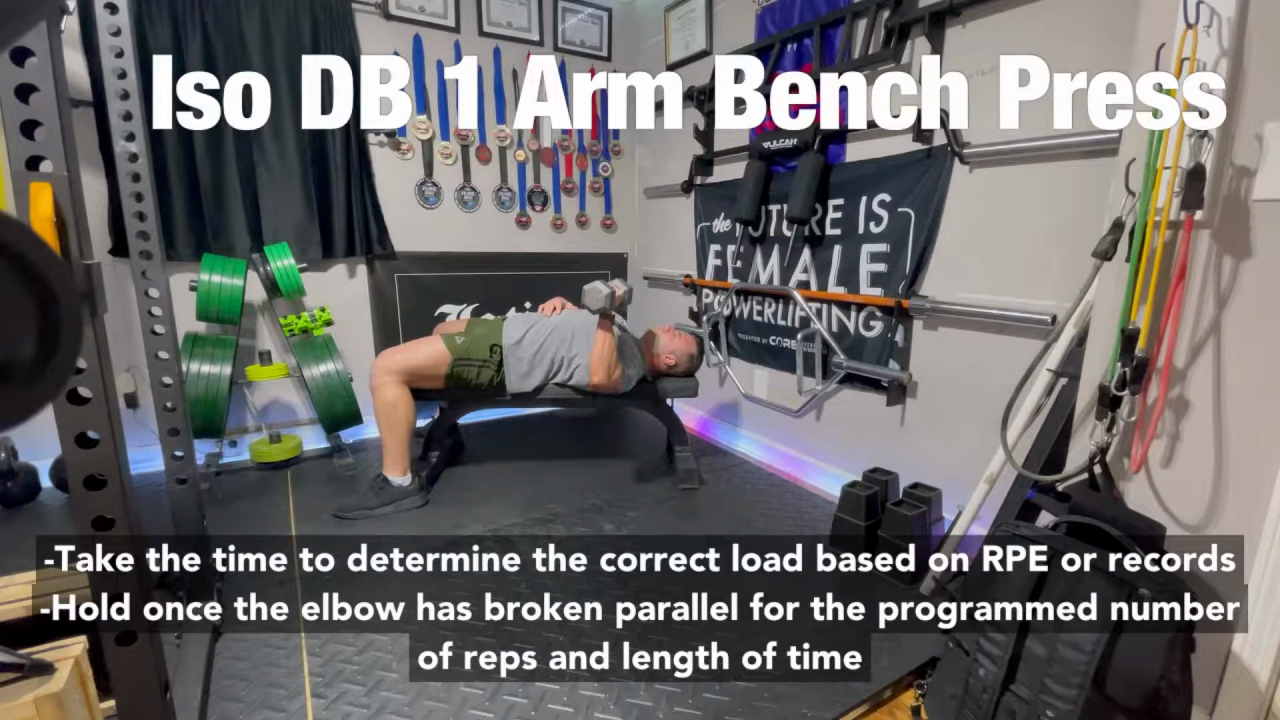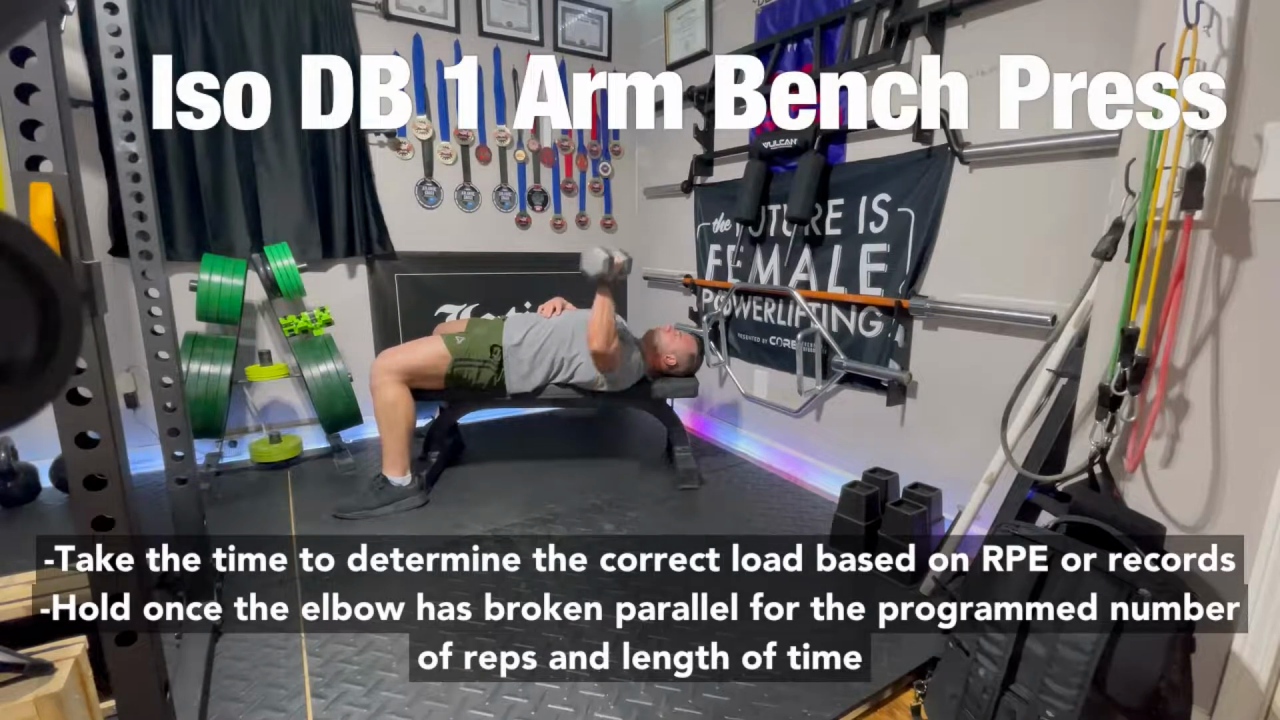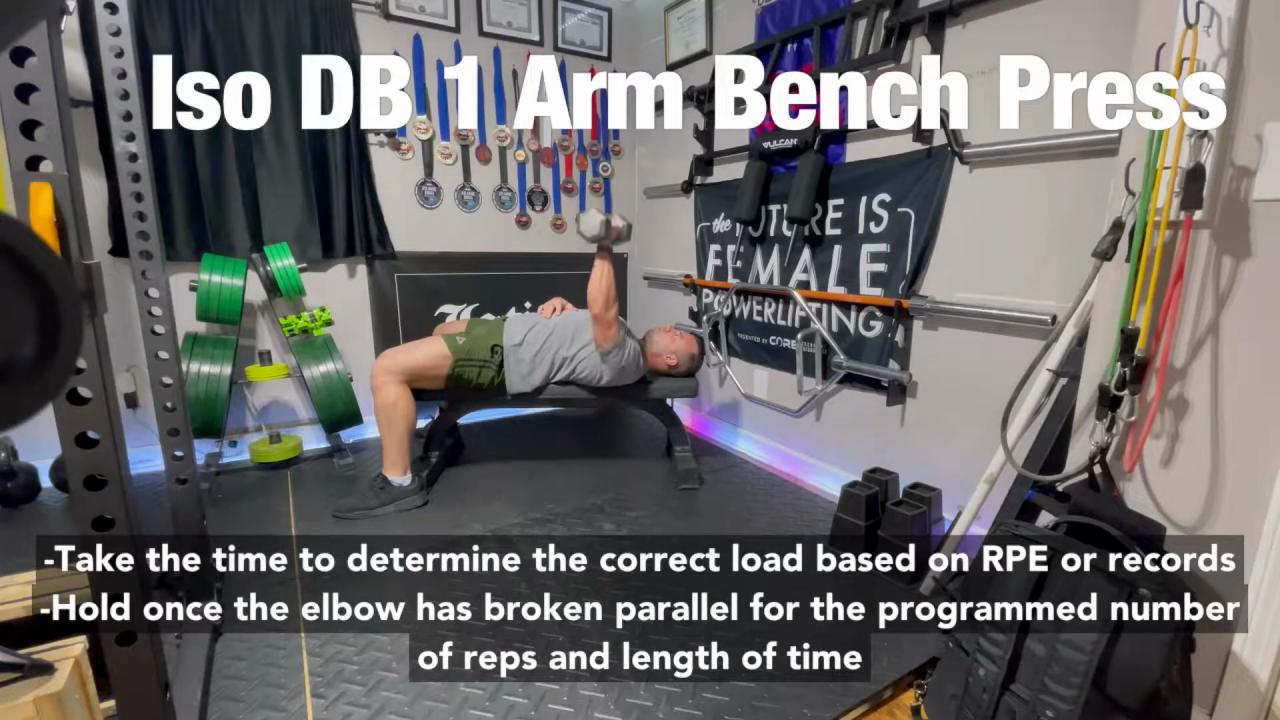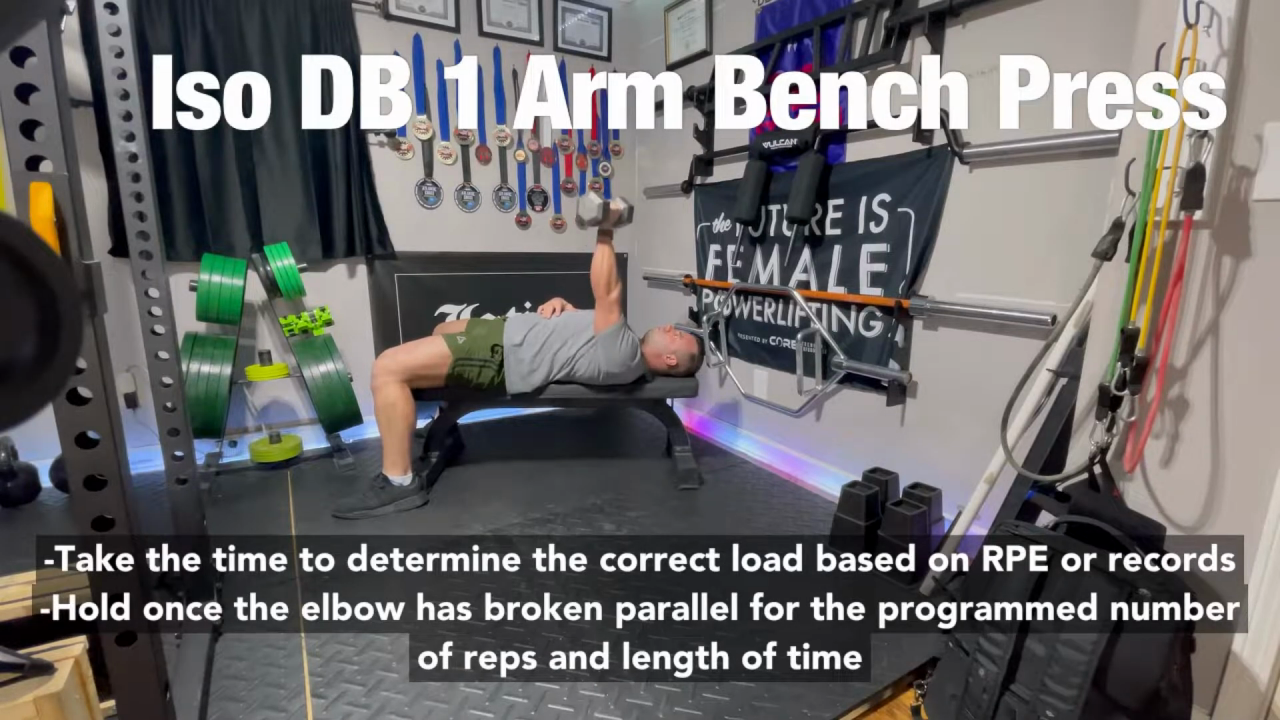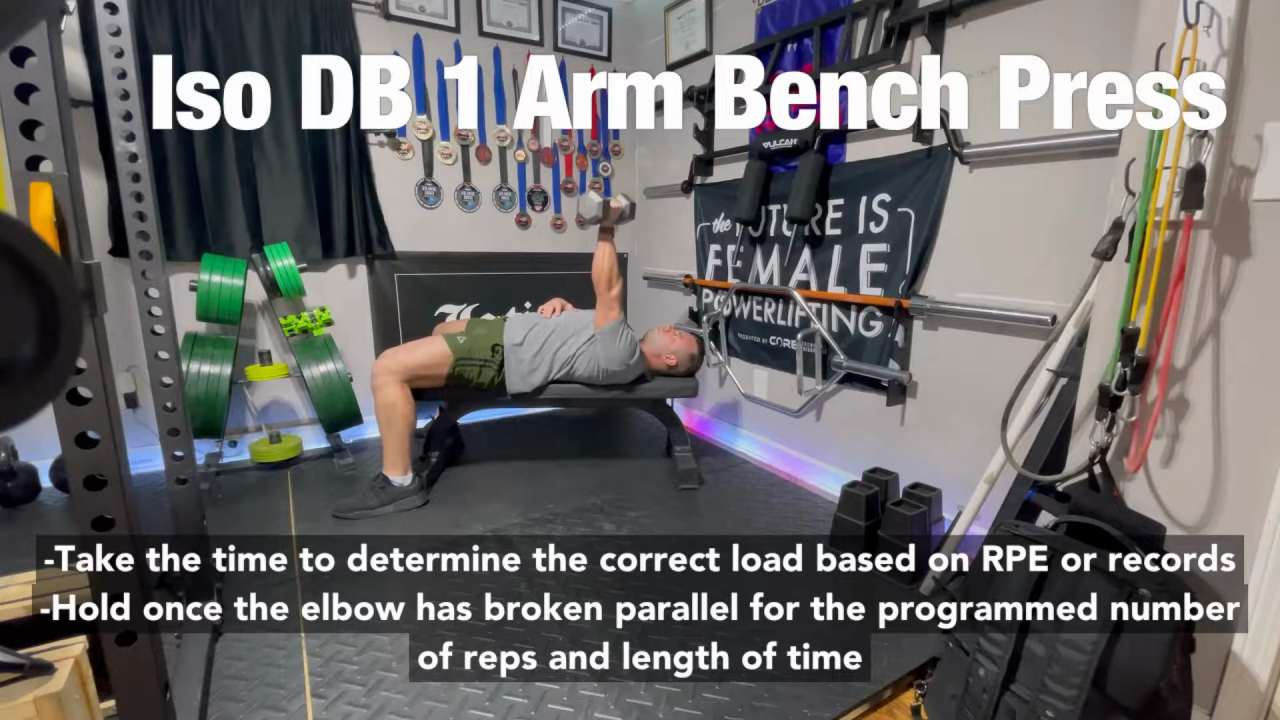
dt=0.2s
person 1, frame 1
left shoulder: (628, 368)
right shoulder: (628, 343)
left elbow: (600, 378)
right elbow: (583, 326)
left wrist: (605, 316)
right wrist: (563, 302)
left hip: (502, 355)
left knee: (388, 367)
right knee: (441, 330)
left ankle: (398, 483)
person 1, frame 2
left shoulder: (626, 367)
right shoulder: (629, 344)
left elbow: (598, 347)
right elbow: (584, 328)
left wrist: (604, 284)
right wrist: (562, 303)
left hip: (504, 356)
right hip: (509, 331)
left knee: (388, 367)
right knee: (442, 329)
left ankle: (398, 483)
person 1, frame 3
left shoulder: (624, 363)
right shoulder: (629, 345)
left elbow: (602, 314)
right elbow: (598, 317)
left wrist: (604, 250)
right wrist: (562, 302)
left hip: (504, 356)
right hip: (510, 331)
left knee: (388, 368)
right knee: (442, 330)
left ankle: (398, 484)
person 1, frame 4
left shoulder: (622, 358)
right shoulder: (628, 343)
left elbow: (607, 296)
right elbow: (595, 314)
left wrist: (604, 234)
right wrist: (561, 303)
left hip: (504, 354)
right hip: (510, 331)
left knee: (388, 367)
right knee: (442, 329)
left ankle: (399, 482)
person 1, frame 5
left shoulder: (622, 357)
right shoulder: (627, 344)
left elbow: (608, 292)
right elbow: (587, 324)
left wrist: (606, 230)
right wrist: (562, 304)
left hip: (504, 355)
right hip: (510, 332)
left knee: (389, 368)
right knee: (442, 330)
left ankle: (400, 483)
